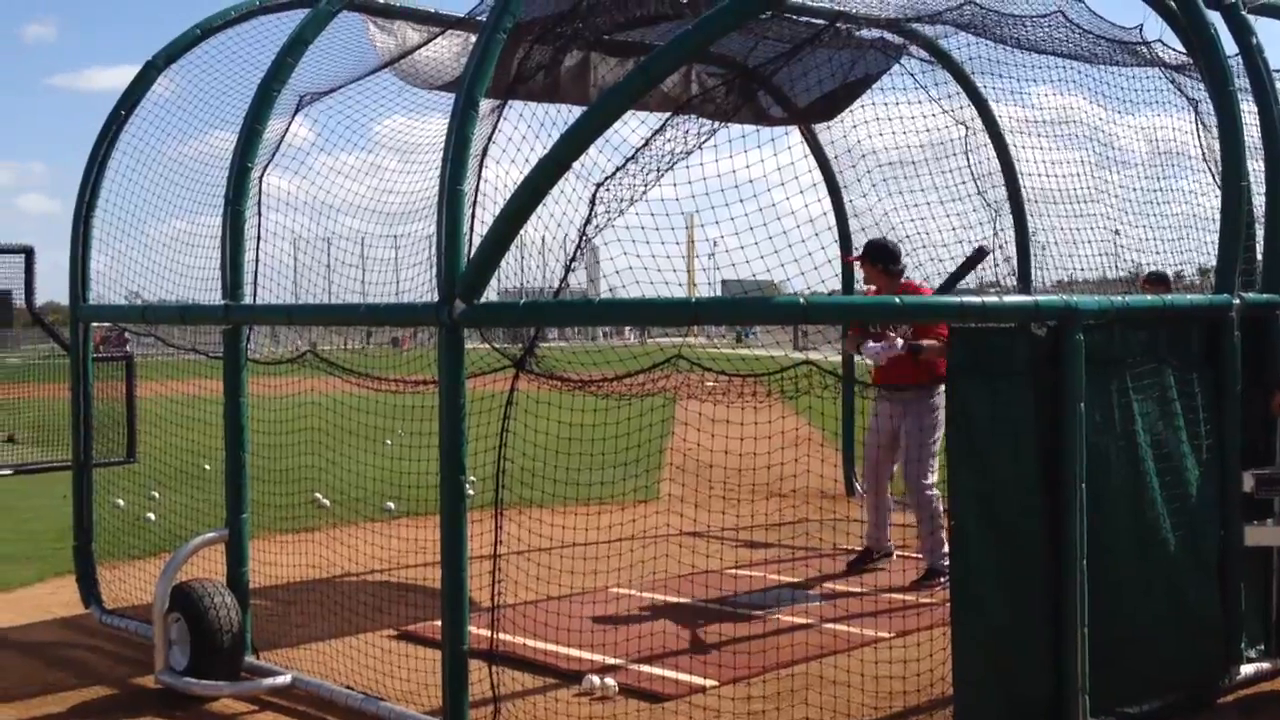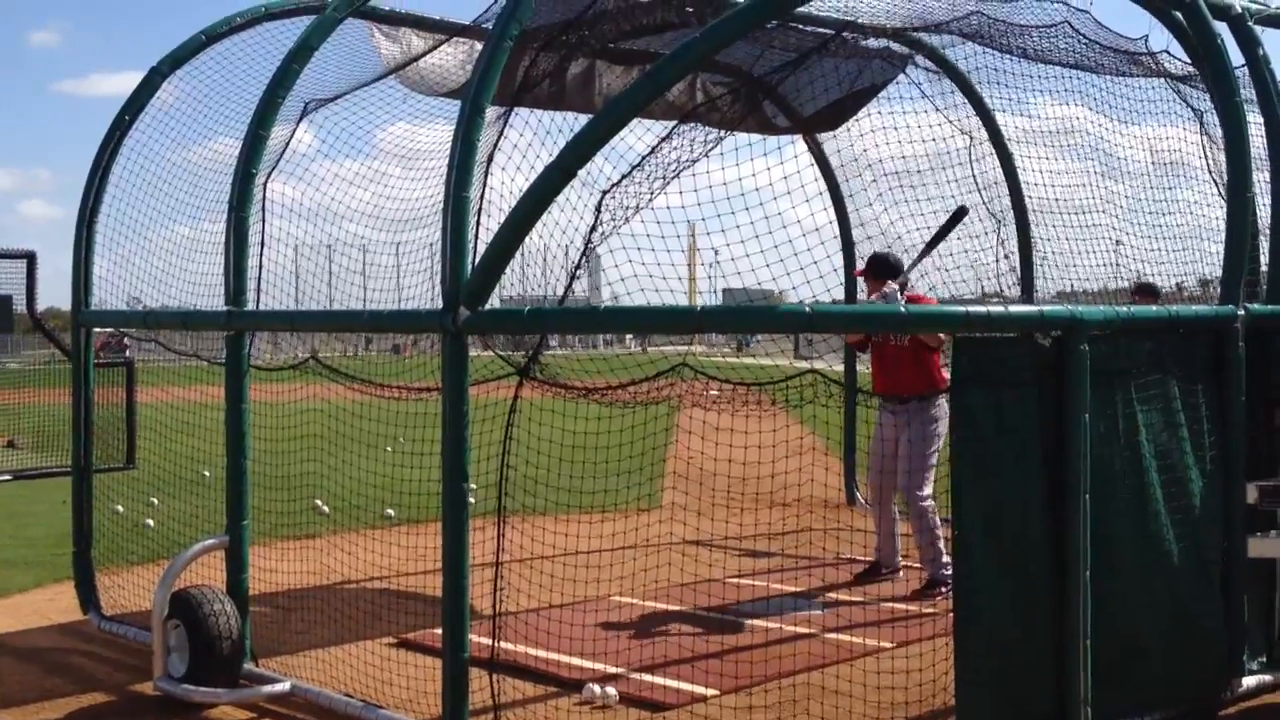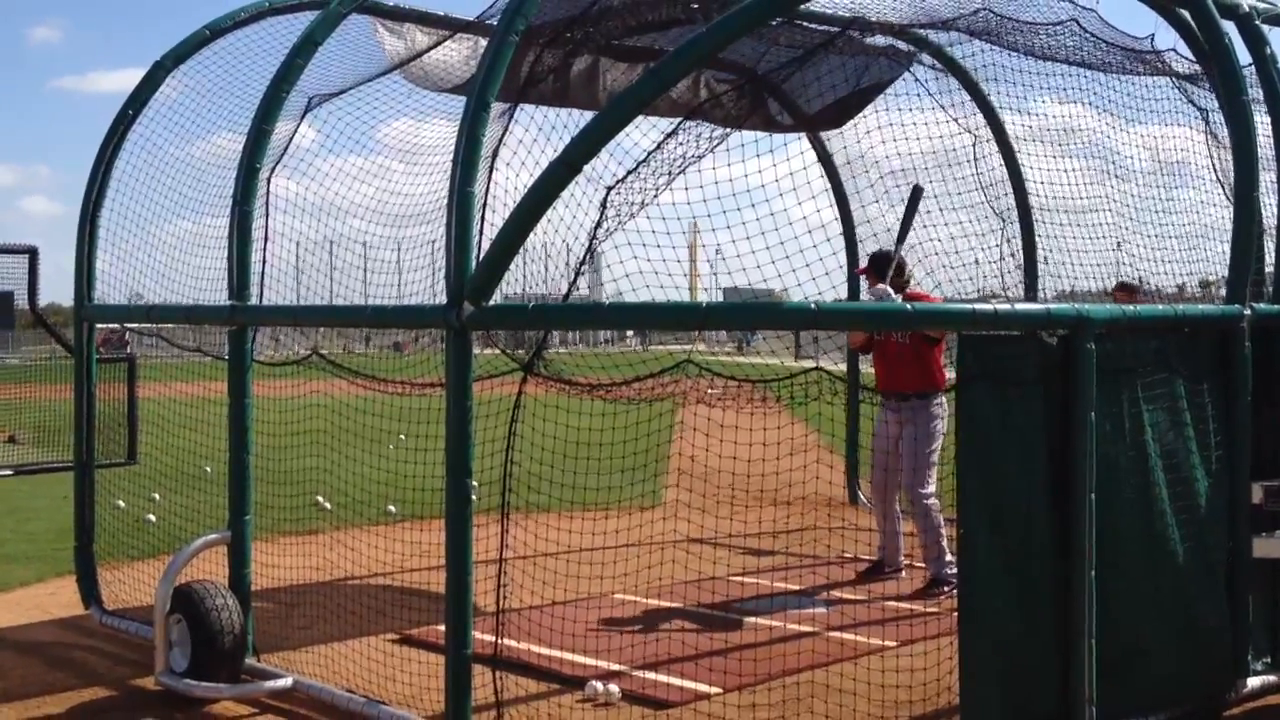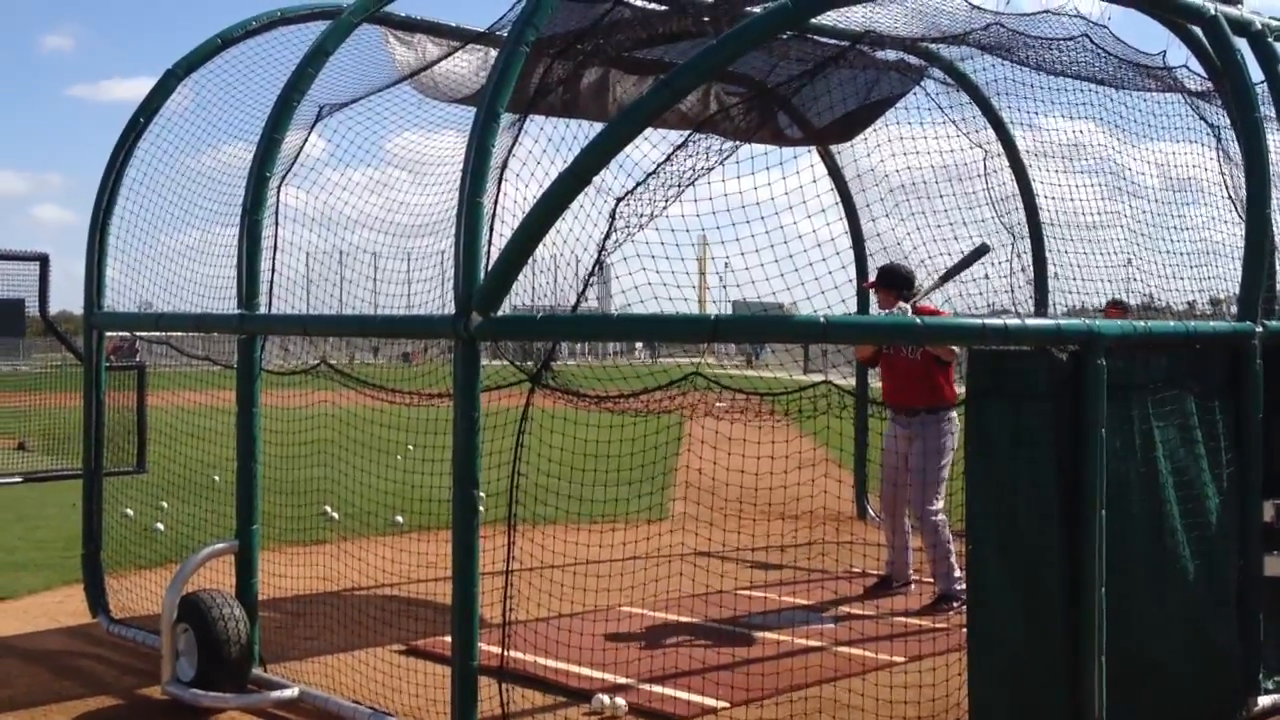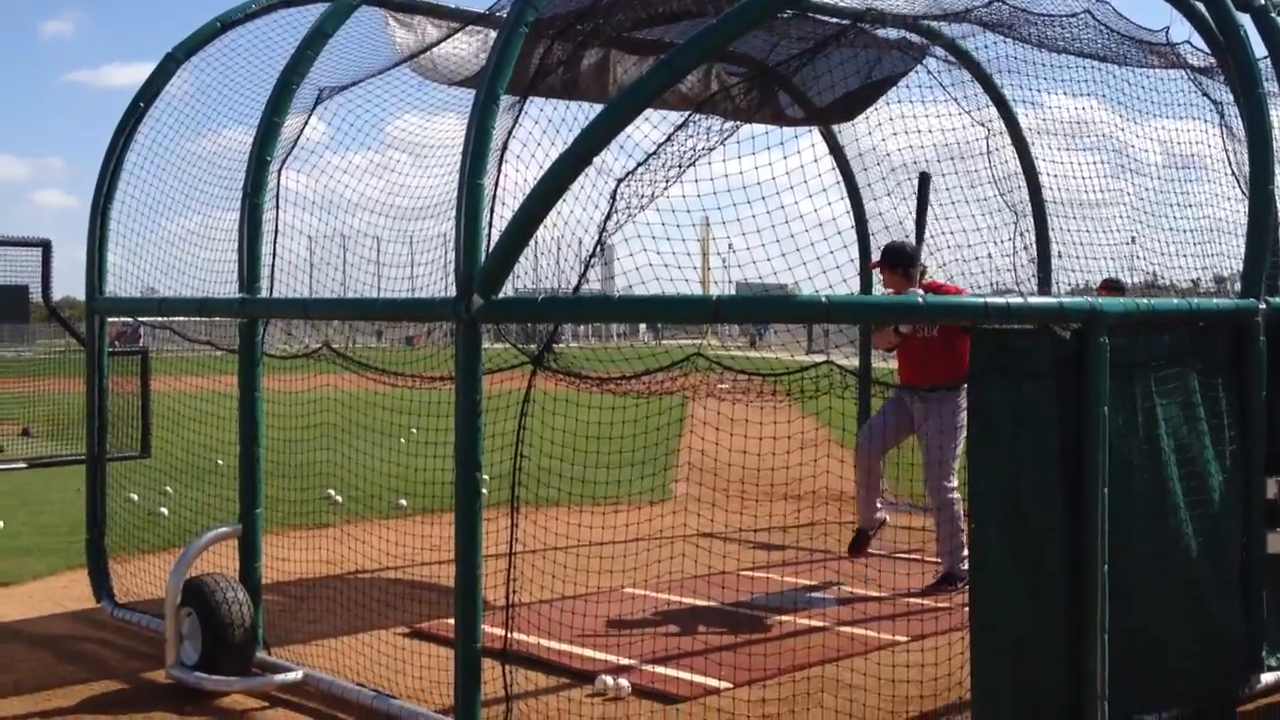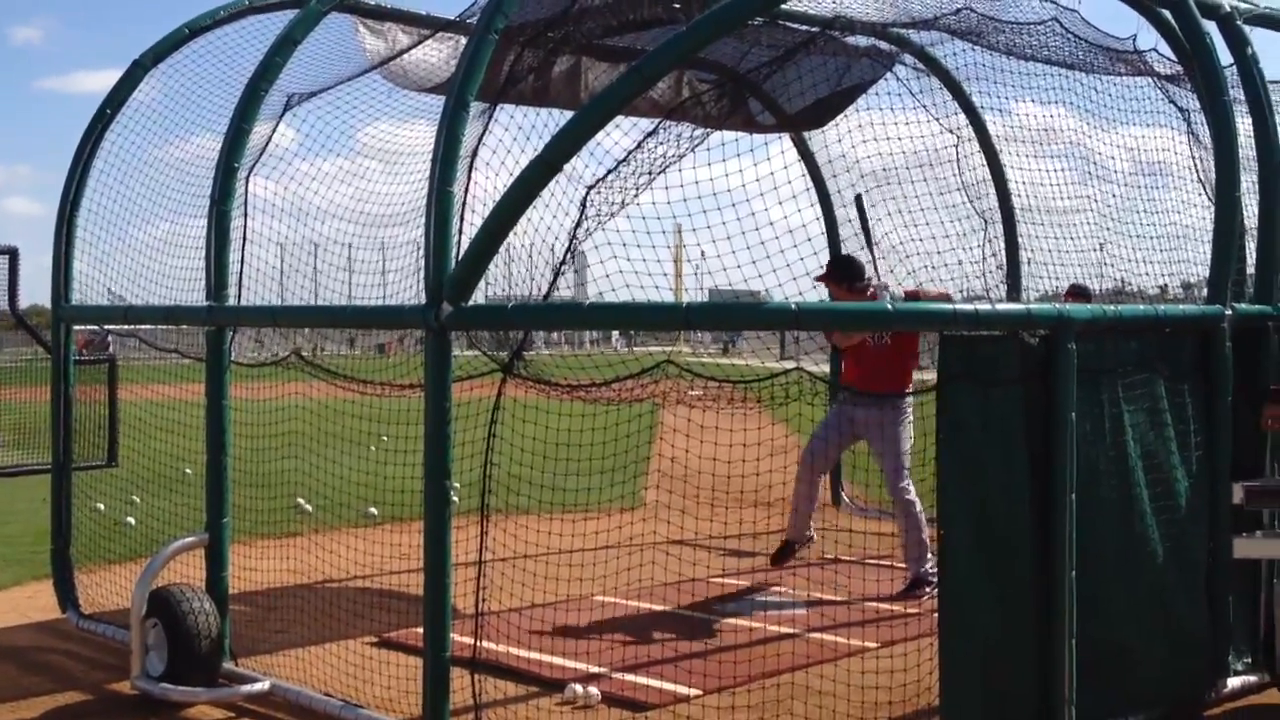
dt=0.4s
person 1, frame 1
left shoulder: (922, 298)
left elbow: (942, 347)
right elbow: (851, 340)
left wrist: (908, 346)
right wrist: (866, 346)
left hip: (923, 399)
right hip: (885, 398)
left knee: (919, 483)
right knee: (874, 476)
left ankle: (940, 564)
right ankle: (878, 546)
person 1, frame 2
left shoulder: (923, 306)
left elbow: (937, 338)
right elbow: (852, 336)
left wrist: (901, 309)
left hip: (924, 410)
right hip: (888, 409)
left knee: (915, 492)
right knee: (880, 489)
left ankle: (942, 573)
right ankle: (887, 560)
person 1, frame 3
left shoulder: (924, 303)
left elbow: (940, 326)
right elbow: (855, 341)
left wrist: (897, 306)
left hip: (924, 407)
right hip: (888, 406)
left knee: (919, 490)
right knee: (882, 487)
left ankle: (945, 572)
right ankle: (890, 559)
person 1, frame 4
left shoulder: (935, 319)
left elbow: (951, 353)
right elbow: (860, 352)
left hip: (935, 423)
right hip: (899, 421)
left knee: (925, 507)
right knee: (892, 502)
left ankle: (953, 589)
right ankle: (899, 574)
person 1, frame 5
left shoulder: (947, 294)
right elbow: (880, 342)
right wrist: (905, 323)
left hip: (947, 398)
right hip: (907, 394)
left knee: (940, 485)
right knee: (866, 446)
left ankle: (957, 569)
right ankle: (870, 519)
person 1, frame 6
left shoulder: (900, 304)
left elbow: (946, 300)
right elbow: (845, 338)
left wrist: (908, 299)
left hip: (892, 407)
right hip: (849, 403)
left knee: (900, 488)
right knee: (810, 462)
left ankle: (925, 574)
right ankle: (798, 534)
